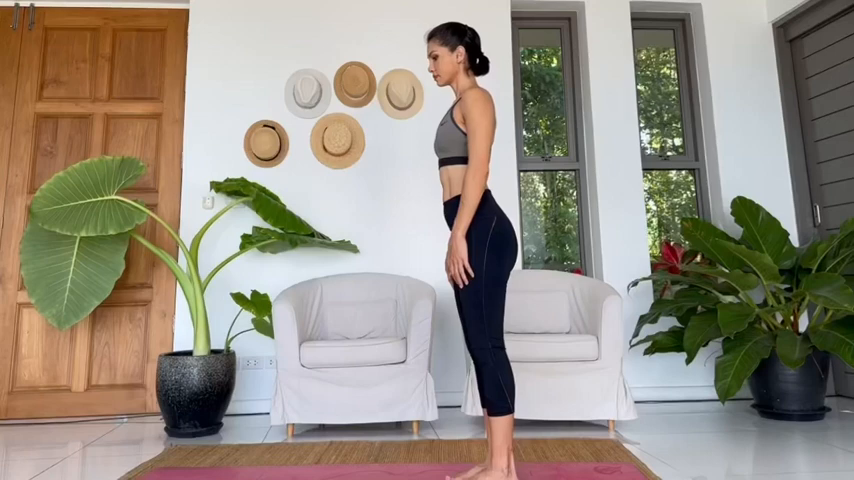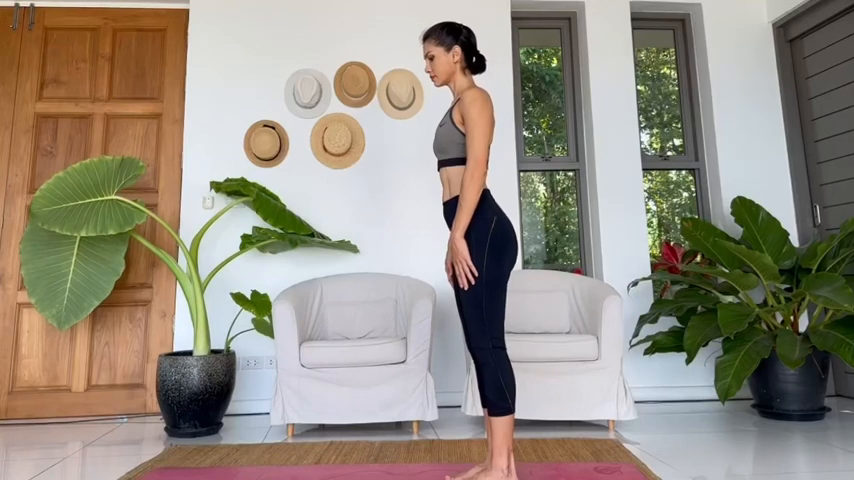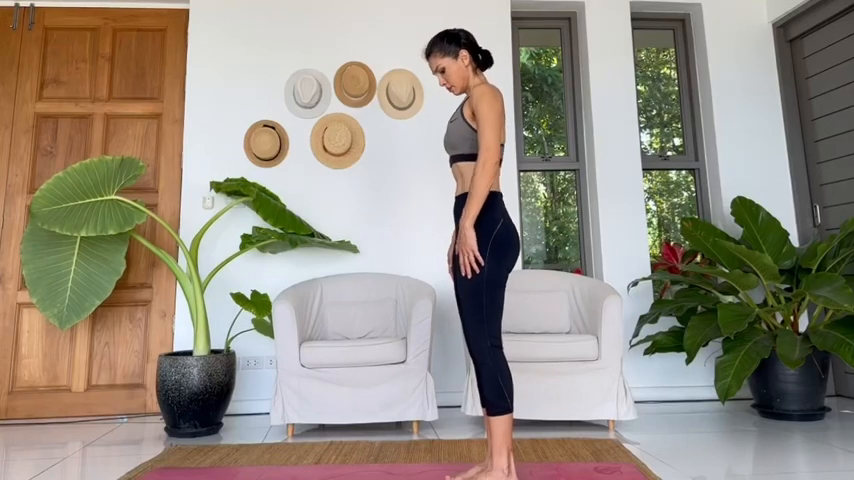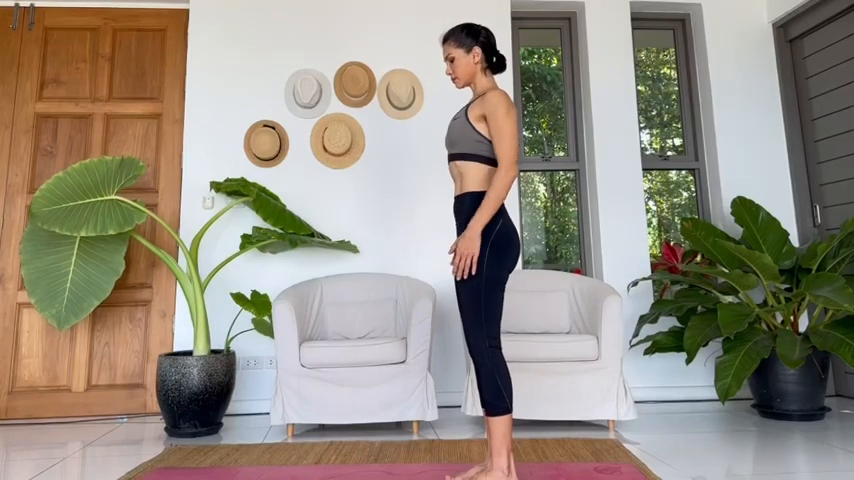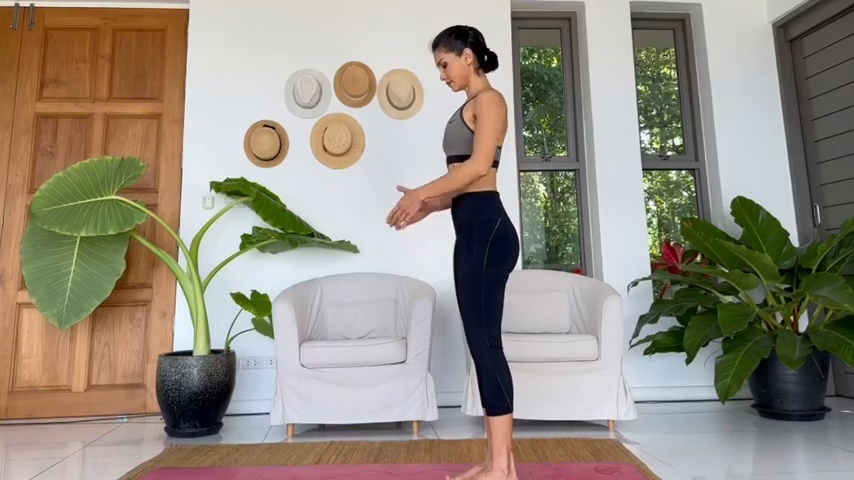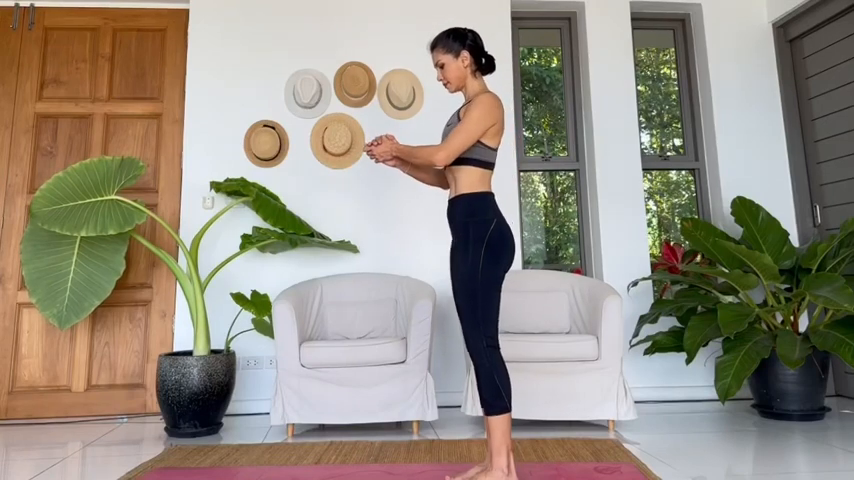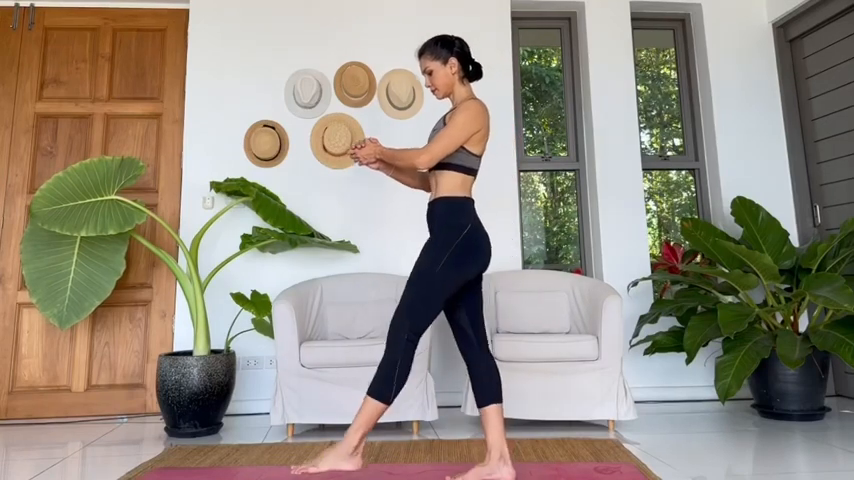
dt=0.7s
person 1, frame 1
left shoulder: (475, 97)
right shoulder: (460, 105)
left elbow: (478, 170)
left wrist: (458, 237)
left hip: (481, 230)
right hip: (470, 232)
left knee: (487, 344)
right knee: (480, 345)
person 1, frame 2
left shoulder: (474, 98)
right shoulder: (458, 105)
left elbow: (476, 170)
left wrist: (459, 237)
left hip: (482, 230)
right hip: (471, 232)
left knee: (487, 344)
right knee: (480, 346)
person 1, frame 3
left shoulder: (485, 94)
right shoulder: (470, 105)
left elbow: (489, 160)
left wrist: (468, 226)
left hip: (487, 228)
right hip: (477, 228)
left knee: (485, 343)
right knee: (480, 344)
person 1, frame 4
left shoulder: (494, 100)
right shoulder: (474, 106)
left elbow: (507, 168)
left wrist: (474, 232)
left hip: (486, 229)
right hip: (474, 229)
left knee: (484, 344)
right knee: (480, 345)
person 1, frame 5
left shoulder: (489, 99)
right shoulder: (471, 106)
left elbow: (478, 166)
left wrist: (421, 195)
right wrist: (423, 202)
left hip: (484, 227)
right hip: (472, 230)
left knee: (485, 342)
right knee: (482, 343)
person 1, frame 6
left shoulder: (486, 102)
right shoulder: (466, 109)
left elbow: (441, 156)
right elbow: (444, 176)
left wrist: (397, 149)
right wrist: (397, 159)
left hip: (482, 229)
right hip: (469, 231)
left knee: (481, 343)
right knee: (480, 343)
person 1, frame 7
left shoulder: (472, 109)
right shoulder: (455, 115)
left elbow: (424, 160)
right elbow: (428, 179)
left wrist: (380, 151)
right wrist: (381, 163)
left hip: (456, 235)
right hip: (457, 235)
left knee: (402, 334)
right knee: (472, 344)
